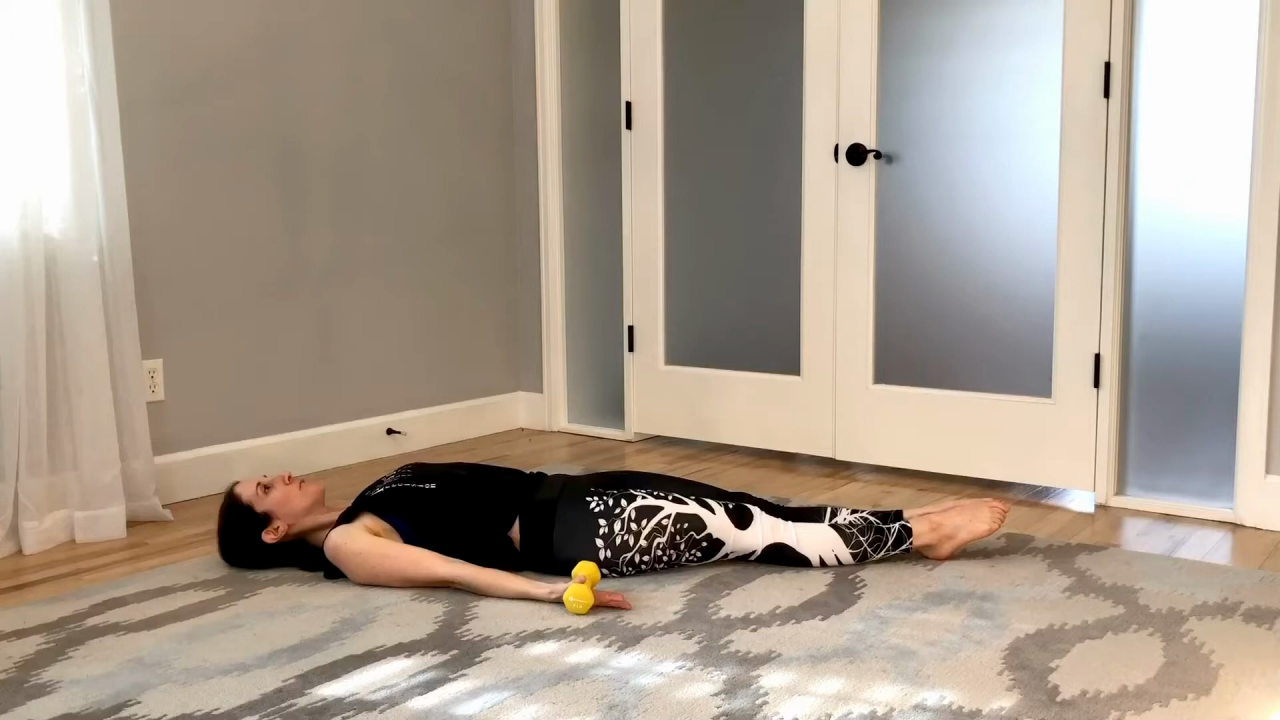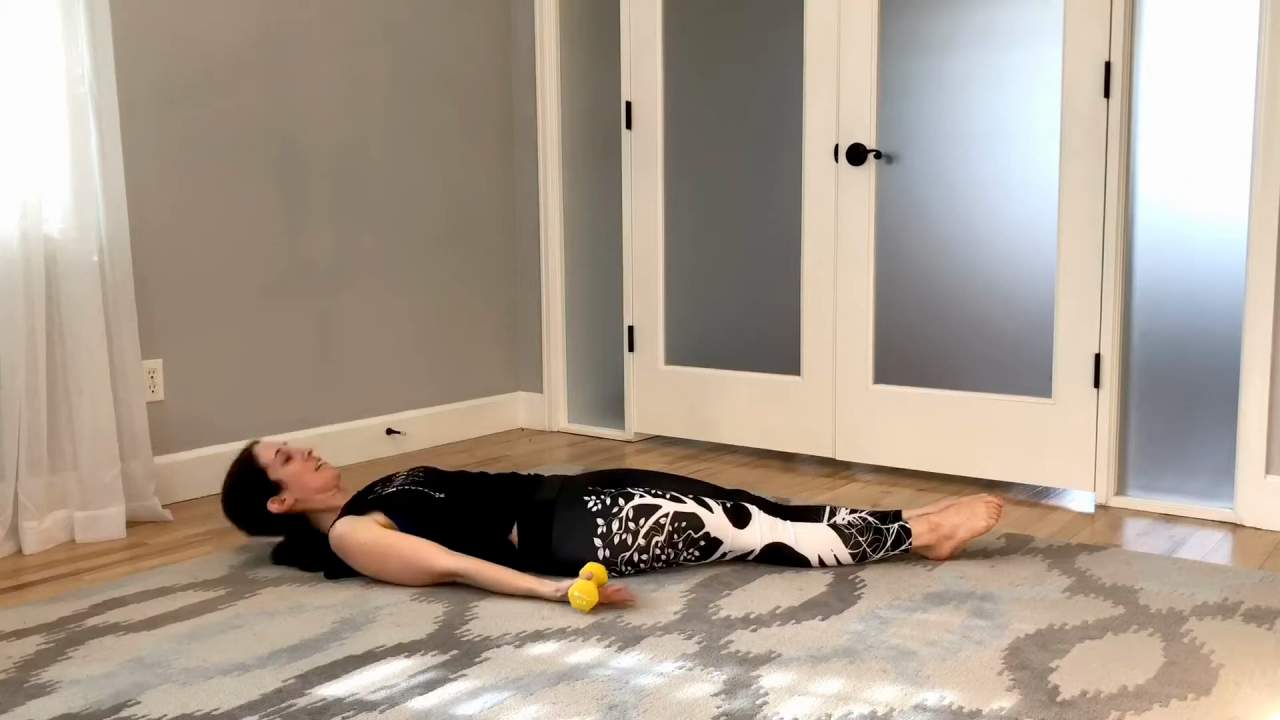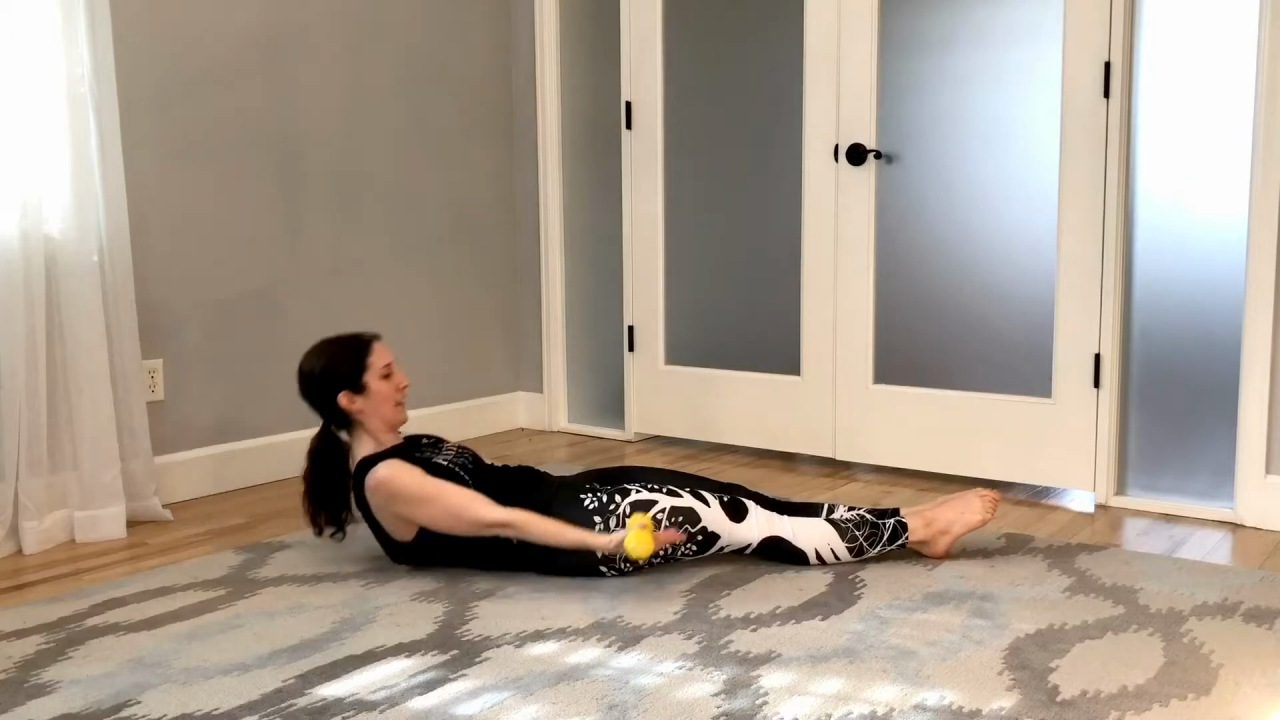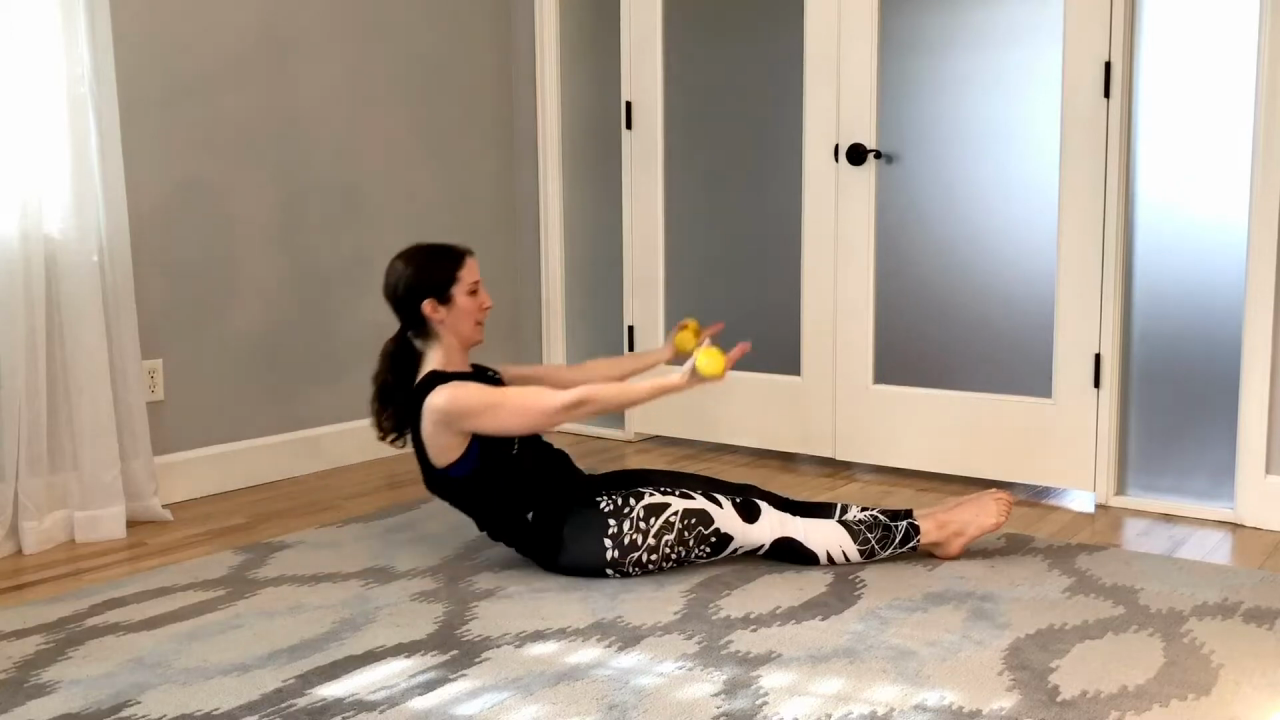
dt=0.3s
person 1, frame 1
left shoulder: (370, 508)
right shoulder: (346, 545)
right elbow: (451, 568)
right wrist: (551, 588)
left hip: (563, 496)
right hip: (565, 530)
left knee: (744, 507)
right knee: (745, 529)
left ankle: (908, 521)
right ankle: (914, 532)
person 1, frame 2
left shoulder: (374, 499)
right shoulder: (349, 535)
right elbow: (455, 566)
right wrist: (557, 590)
left hip: (563, 500)
right hip: (567, 535)
left knee: (740, 506)
right knee: (745, 530)
left ankle: (901, 521)
right ankle: (912, 535)
person 1, frame 3
left shoulder: (407, 451)
right shoulder: (384, 480)
right elbow: (501, 520)
left wrist: (606, 530)
right wrist: (608, 541)
left hip: (571, 498)
right hip: (571, 532)
left knee: (734, 505)
right knee: (745, 525)
left ankle: (904, 524)
right ankle: (912, 528)
person 1, frame 4
left shoulder: (469, 376)
right shoulder: (445, 402)
left elbow: (561, 380)
right elbow: (575, 401)
left wrist: (657, 356)
right wrist: (677, 379)
left hip: (582, 503)
right hip: (572, 537)
left knee: (748, 502)
right knee: (749, 525)
left ankle: (917, 525)
right ankle: (924, 531)
